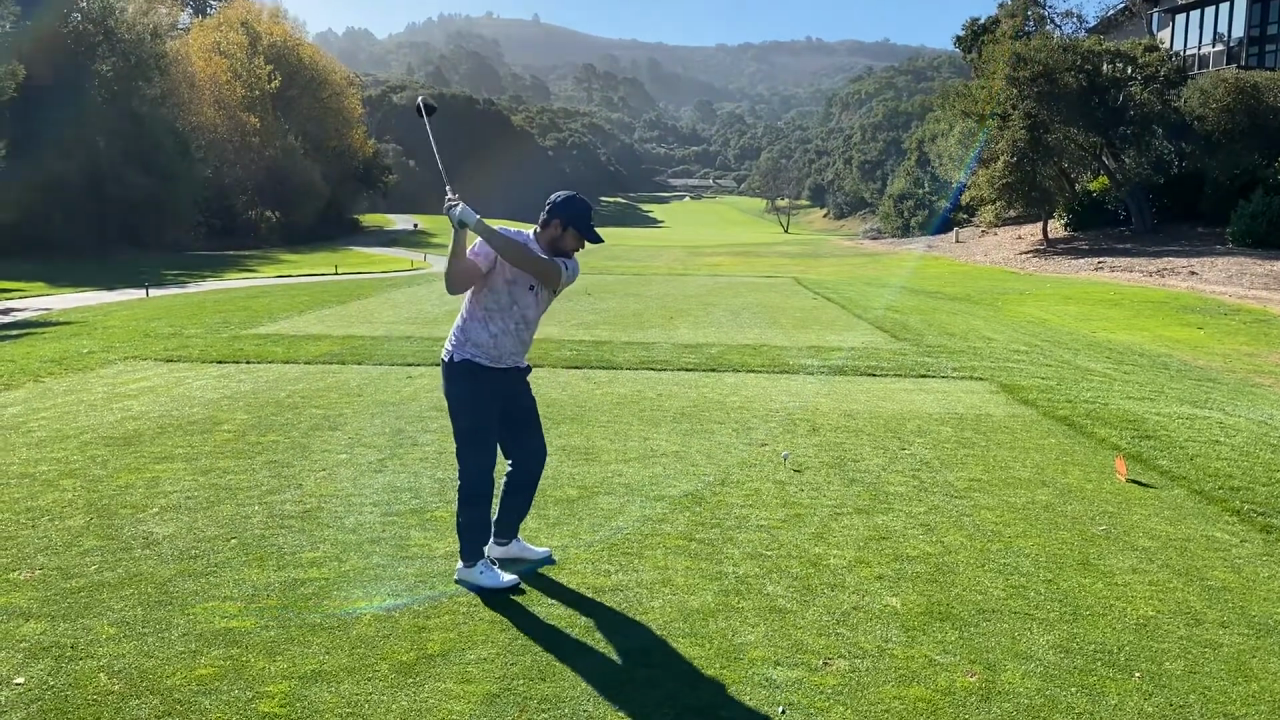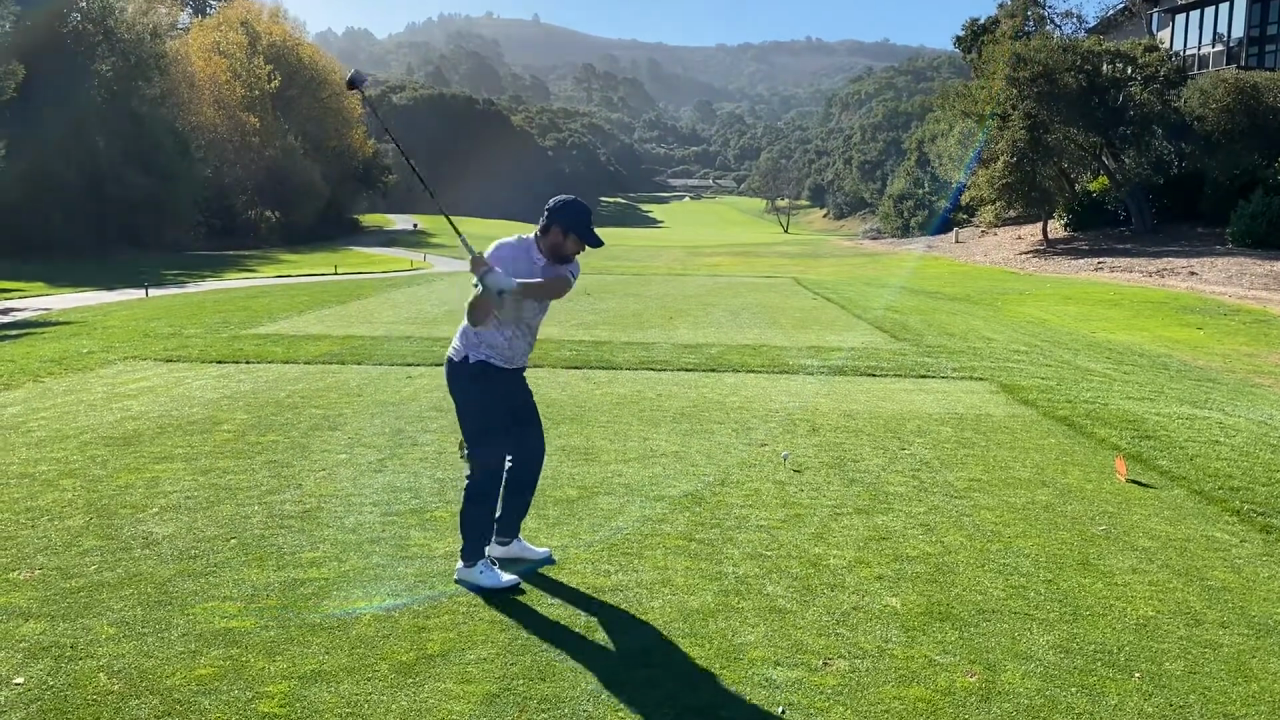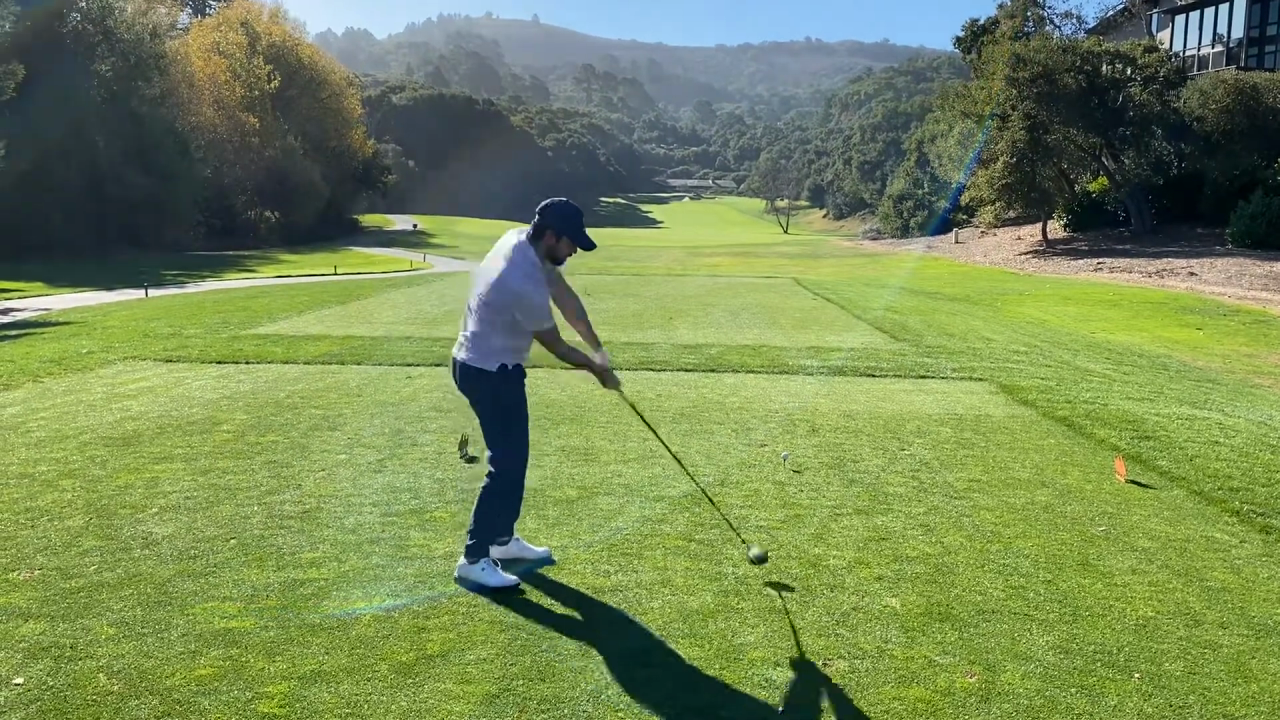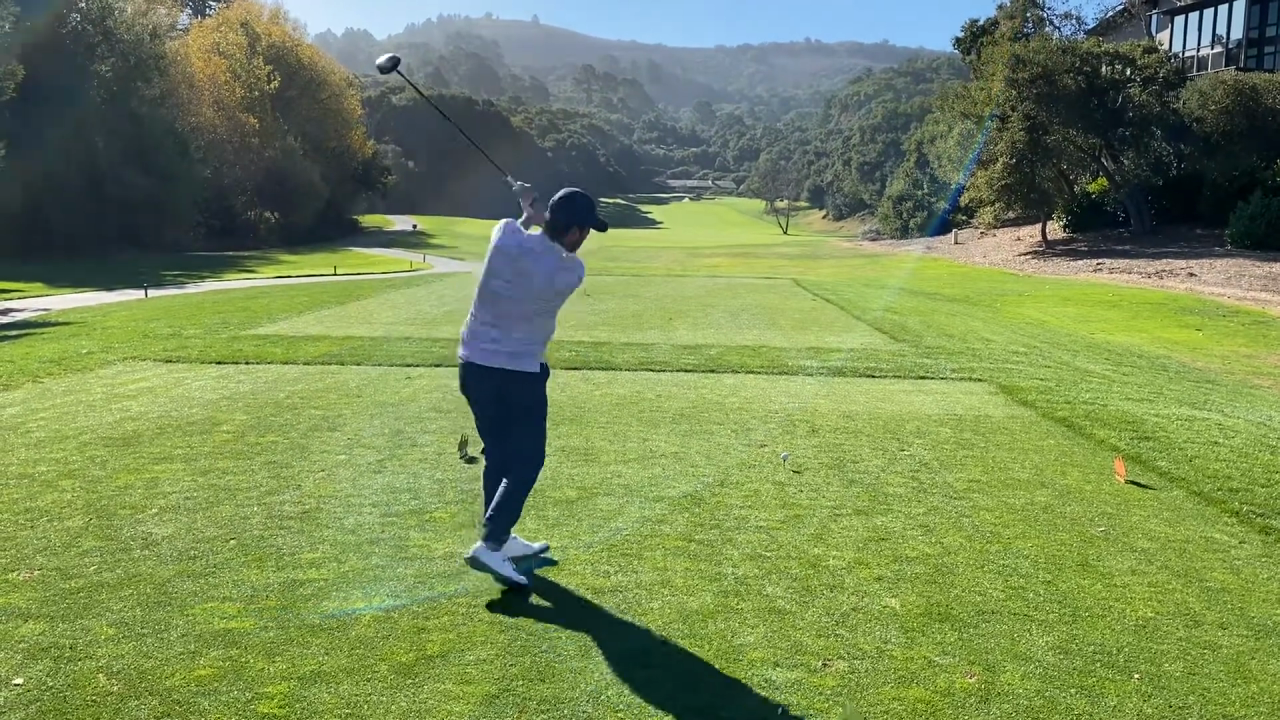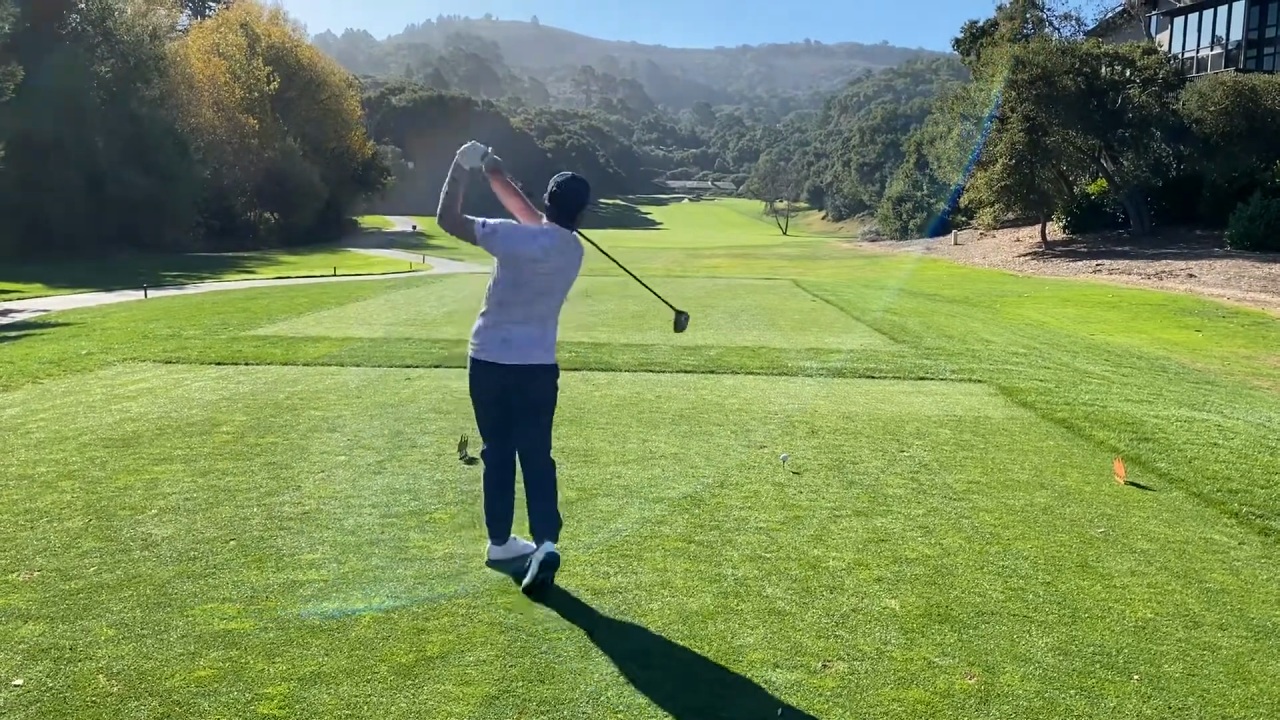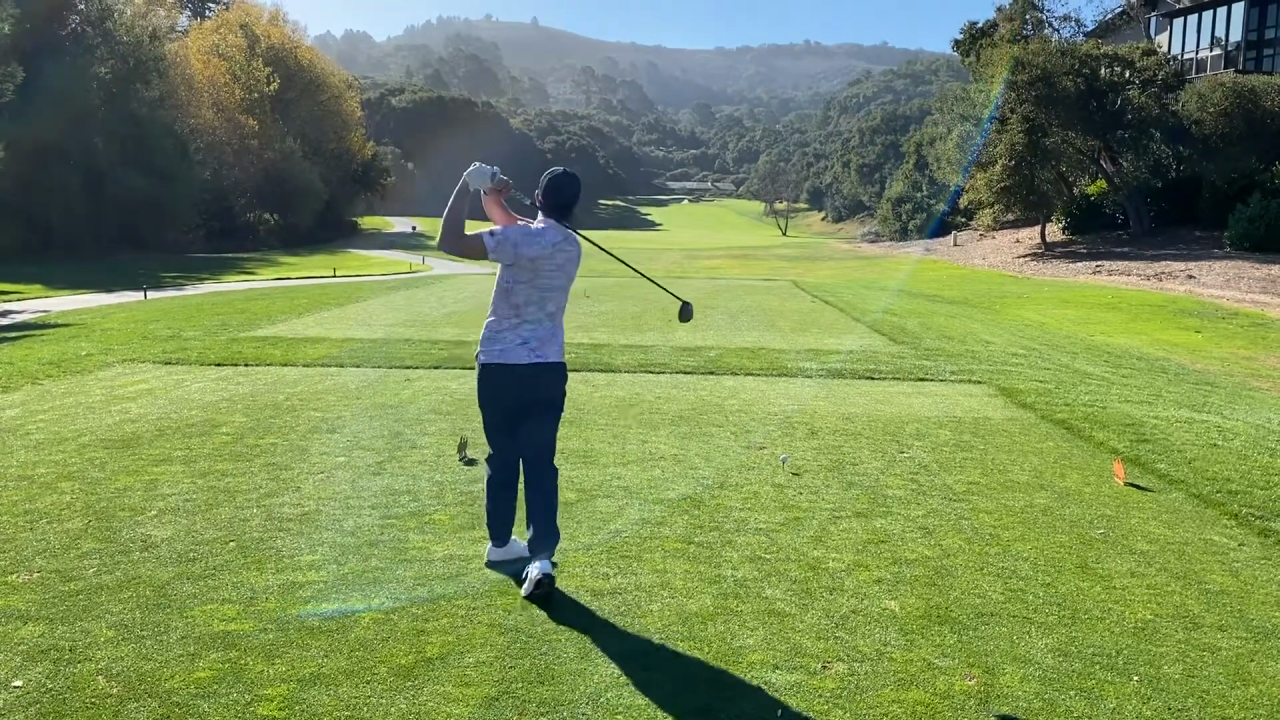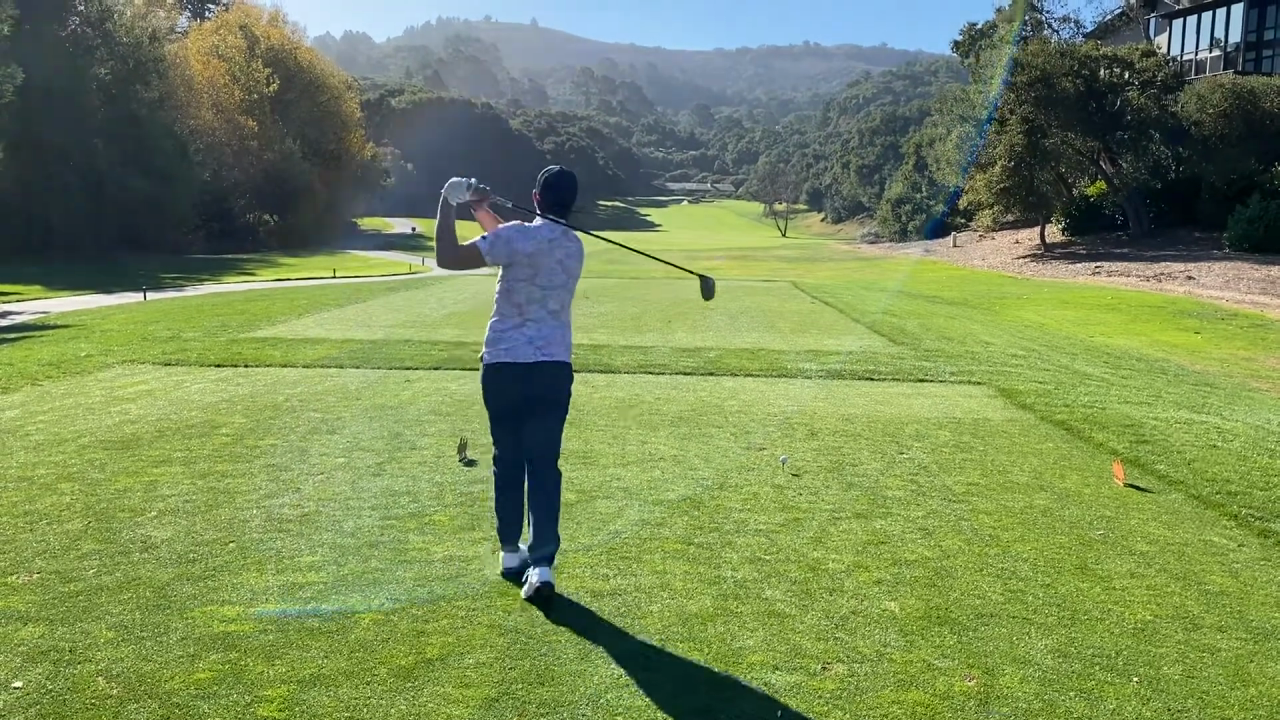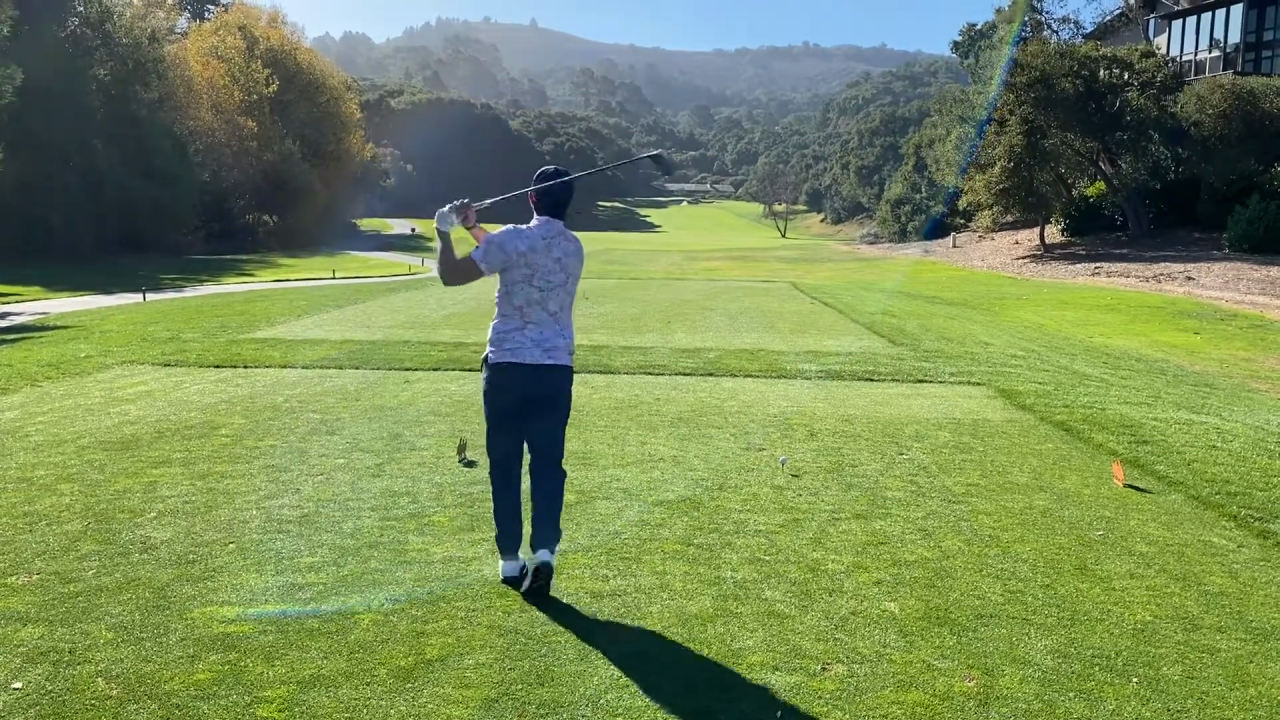
dt=0.2s
person 1, frame 1
left shoulder: (565, 266)
right shoulder: (499, 240)
left elbow: (535, 266)
right elbow: (456, 285)
left wrist: (478, 225)
right wrist: (460, 236)
left hip: (511, 372)
right hip: (468, 367)
left knee: (531, 455)
right knee: (478, 466)
left ankle: (504, 539)
right ankle: (471, 561)
person 1, frame 2
left shoulder: (565, 267)
right shoulder: (504, 252)
left elbow: (550, 289)
right elbow: (477, 318)
left wrist: (514, 287)
right wrist: (489, 285)
left hip: (509, 370)
right hip: (474, 368)
left knee: (529, 453)
right knee: (488, 462)
left ankle: (504, 538)
right ankle: (471, 561)
person 1, frame 3
left shoulder: (518, 239)
right shoulder: (522, 282)
left elbow: (565, 296)
right elbow: (554, 345)
left wrist: (597, 347)
right wrist: (597, 369)
left hip: (481, 366)
right hip: (491, 373)
left knee: (513, 455)
right knee: (508, 462)
left ankle: (501, 538)
right ankle: (474, 558)
person 1, frame 4
left shoulder: (505, 236)
right shoulder: (568, 272)
left wrist: (531, 209)
right wrist: (534, 210)
left hip: (473, 366)
right hip: (520, 374)
left knee: (500, 454)
right knee: (525, 461)
left ankle: (499, 538)
right ankle: (490, 544)
person 1, frame 5
left shoulder: (516, 236)
right shoulder: (572, 252)
left elbow: (448, 221)
right elbow: (532, 219)
left wrist: (461, 166)
right wrist: (495, 174)
left hip: (486, 364)
right hip: (537, 369)
left knee: (497, 455)
right knee: (536, 458)
left ankle: (500, 542)
right ankle: (545, 542)
person 1, frame 6
left shoulder: (524, 241)
right shoulder: (571, 247)
left elbow: (449, 243)
left wrist: (468, 184)
right wrist: (491, 194)
left hip: (499, 367)
right hip: (547, 370)
left knee: (502, 458)
right knee: (540, 464)
left ankle: (500, 543)
right ankle: (542, 558)
person 1, frame 7
left shoulder: (520, 237)
right shoulder: (574, 246)
left elbow: (447, 257)
left wrist: (448, 201)
right wrist: (481, 208)
left hip: (504, 366)
right hip: (553, 370)
left knee: (508, 461)
right knee: (544, 466)
left ankle: (512, 552)
right ankle: (541, 564)
person 1, frame 8
left shoulder: (513, 240)
right shoulder: (574, 248)
left elbow: (450, 275)
left wrist: (444, 232)
right wrist: (475, 227)
left hip: (506, 367)
right hip: (555, 371)
left knee: (505, 466)
right knee: (547, 467)
left ankle: (509, 559)
right ankle: (543, 551)
